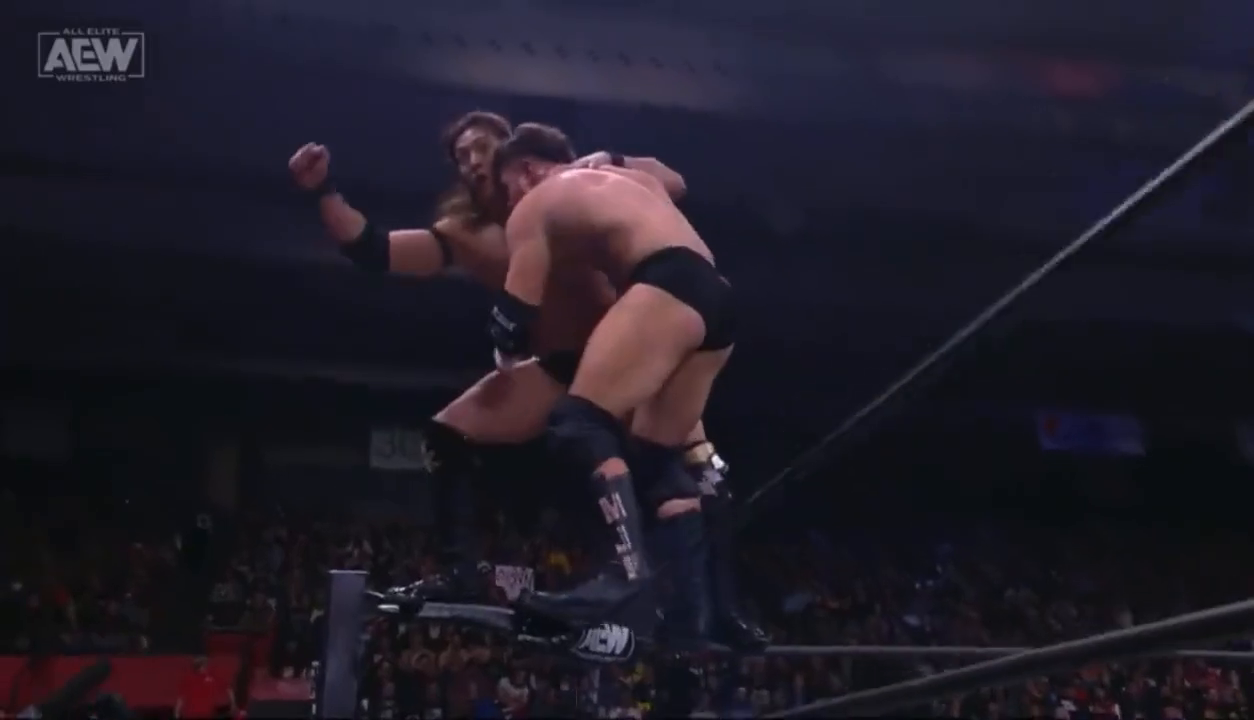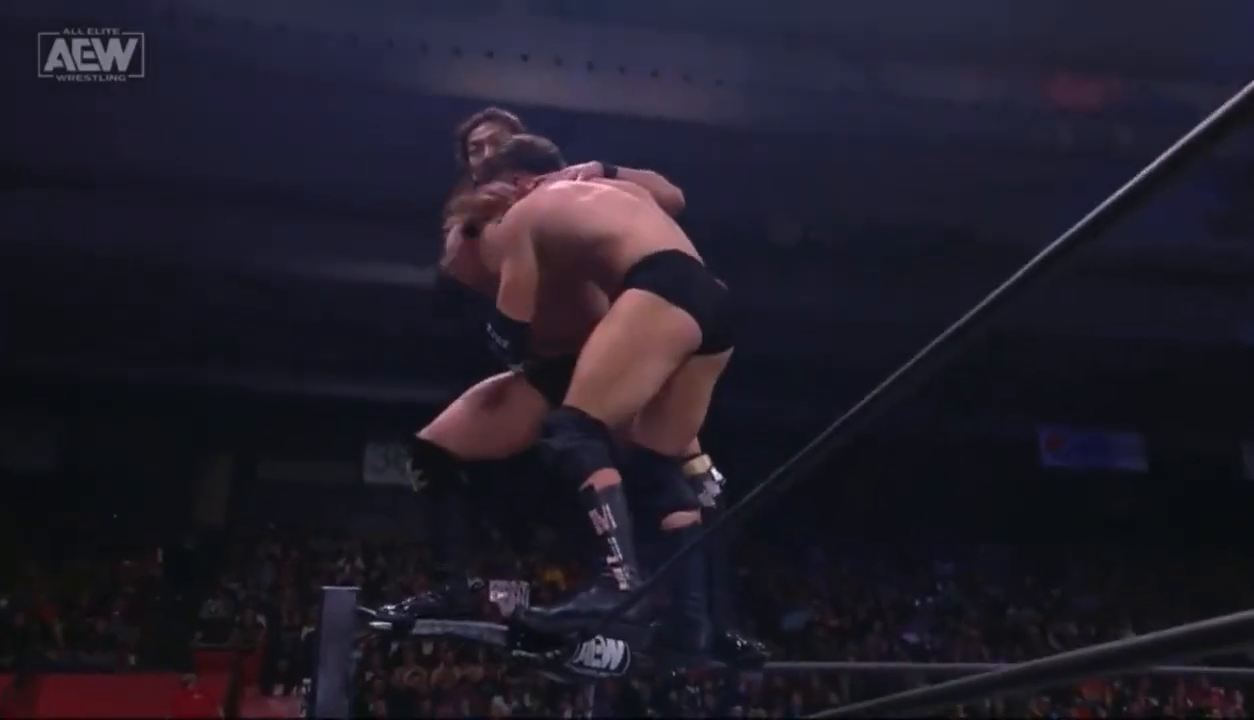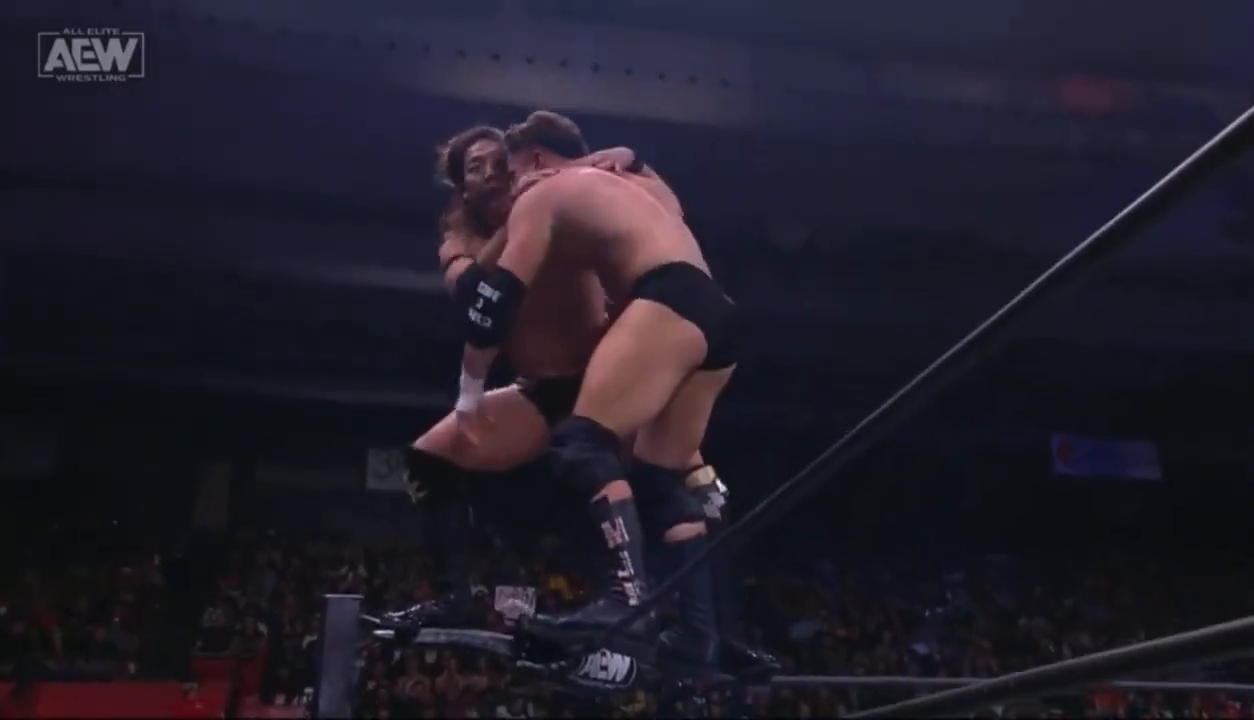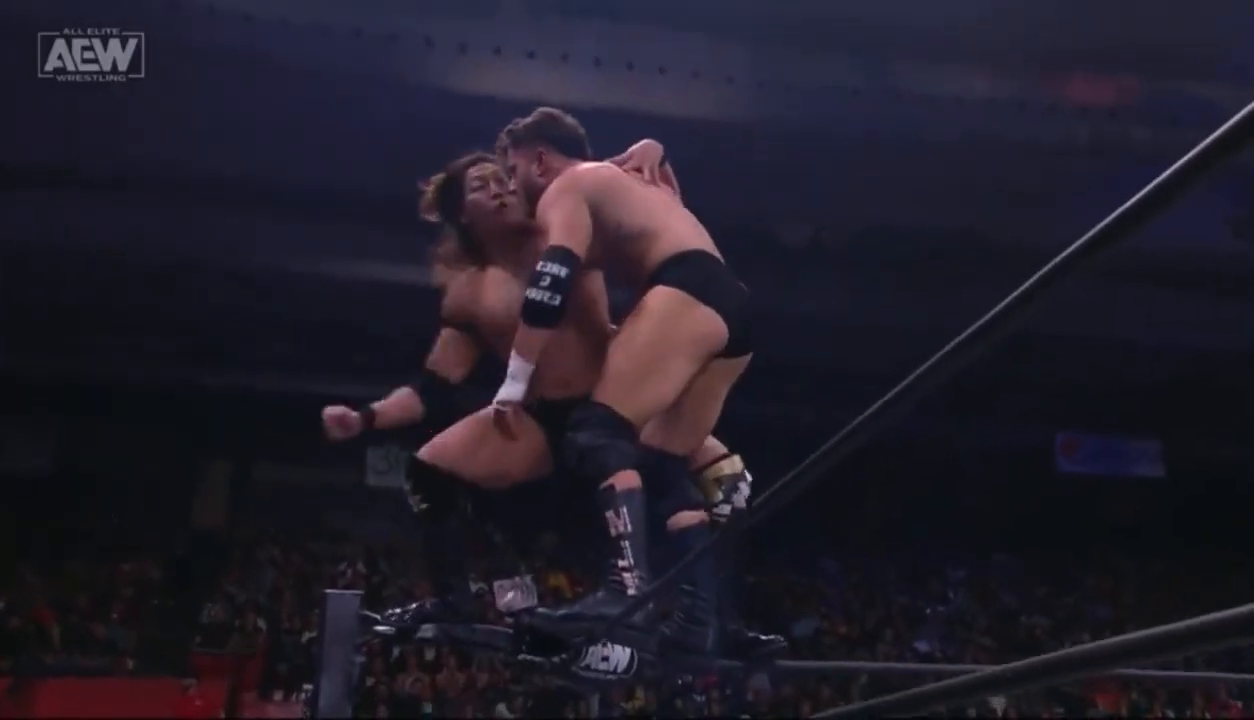
dt=0.5s
person 1, frame 1
left shoulder: (535, 206)
right shoulder: (631, 179)
left elbow: (516, 319)
left wrist: (504, 357)
left hip: (670, 288)
right hip: (715, 300)
left knee: (577, 423)
right knee: (656, 459)
left ankle: (631, 576)
person 1, frame 2
left shoulder: (521, 217)
right shoulder: (618, 190)
left elbow: (510, 335)
left hip: (663, 293)
right hip: (712, 303)
left knee: (572, 434)
right knee: (659, 468)
left ankle: (620, 589)
person 1, frame 3
left shoulder: (543, 196)
right shoulder: (624, 187)
left elbow: (497, 297)
left wrist: (469, 394)
left hip: (672, 304)
right hip: (716, 315)
left knee: (581, 444)
right knee: (660, 480)
left ankle: (628, 600)
right ankle: (697, 629)
person 1, frame 4
left shoulder: (566, 190)
right shoulder: (622, 182)
left elbow: (553, 283)
left wrist: (513, 383)
left hip: (689, 293)
right hip: (730, 303)
left knee: (597, 434)
right knee: (665, 464)
left ankle: (629, 592)
right ankle: (695, 615)
person 2, frame 1
right shoulder: (467, 235)
left elbow: (672, 184)
right elbow: (373, 251)
left wrist: (612, 162)
right wrist: (322, 189)
right hip: (558, 365)
left knee: (695, 469)
right knee: (445, 437)
left ankle: (722, 609)
right ankle: (463, 571)
person 2, frame 2
right shoulder: (472, 232)
left elbow: (673, 199)
left wrist: (603, 172)
right wrist: (477, 235)
right hip: (542, 376)
left knee: (689, 479)
right knee: (431, 451)
left ankle: (718, 624)
right ankle: (453, 588)
person 2, frame 3
right shoulder: (462, 247)
left wrist: (627, 161)
right wrist: (497, 231)
right hip: (540, 398)
right knee: (428, 462)
right ankle: (456, 594)
person 2, frame 4
right shoulder: (467, 290)
right elbow: (436, 389)
left wrist: (651, 154)
right wrist: (363, 418)
right hip: (542, 420)
right knee: (429, 471)
right ankle: (450, 599)
